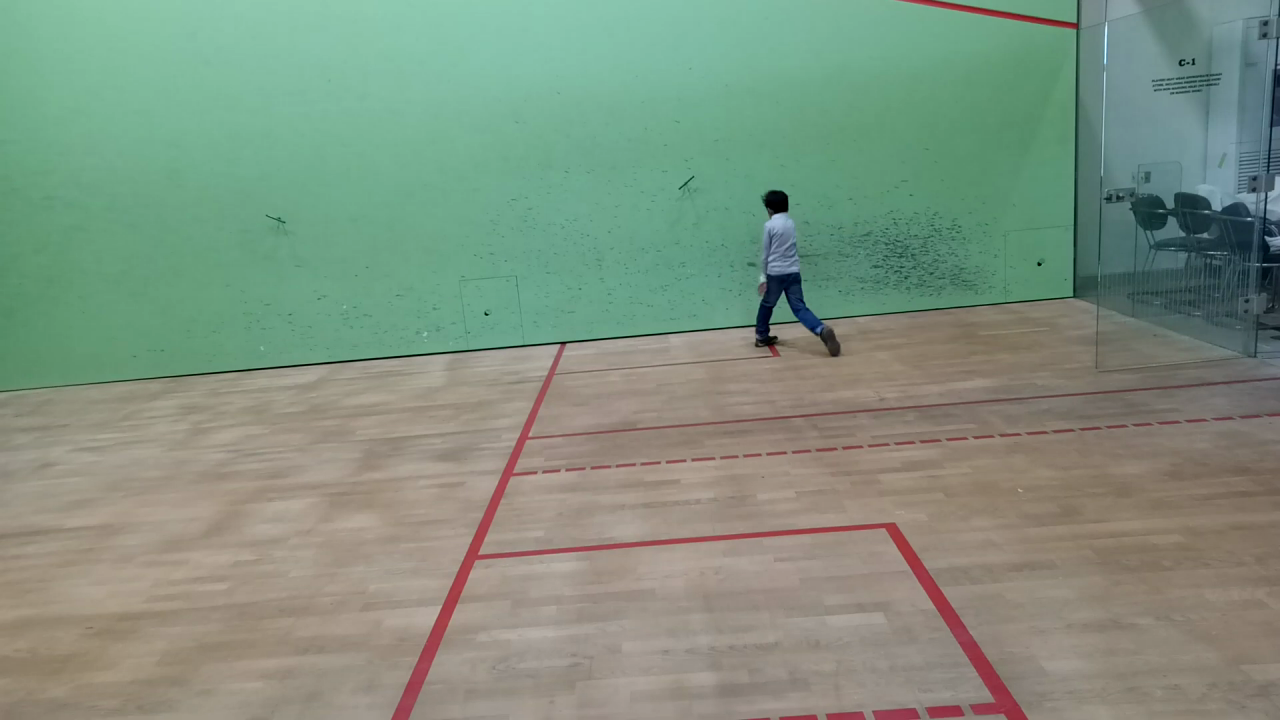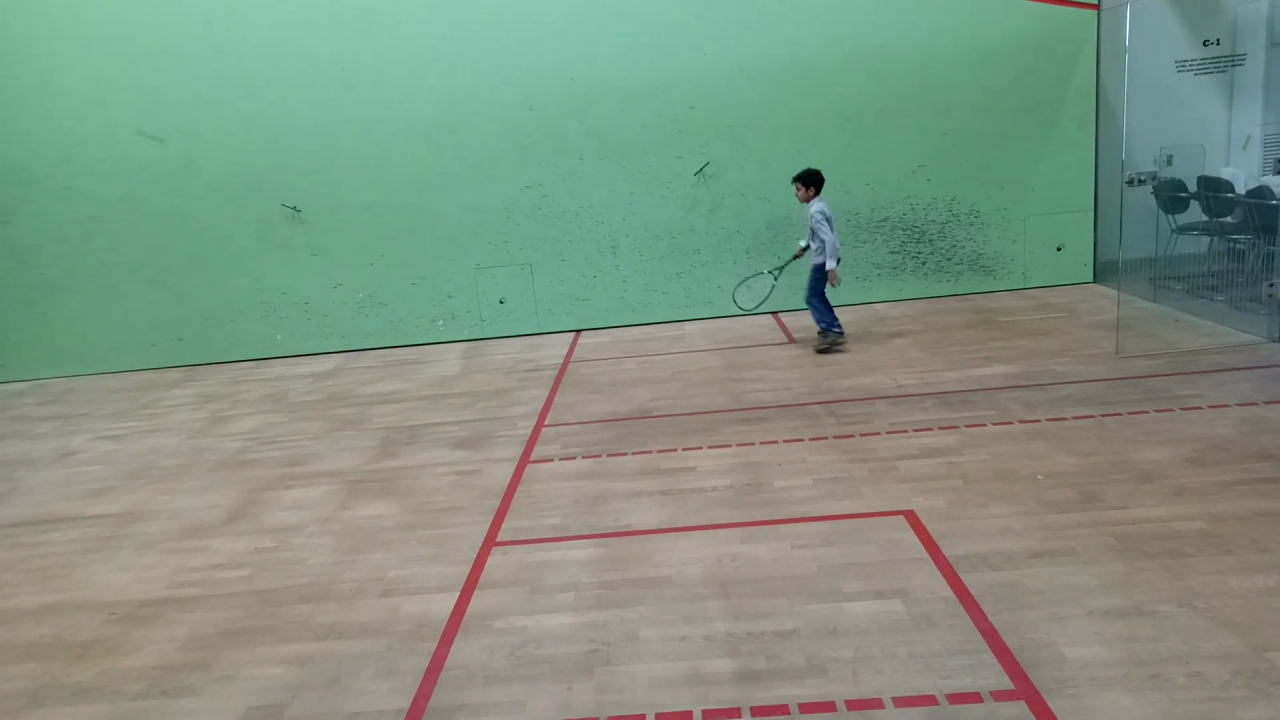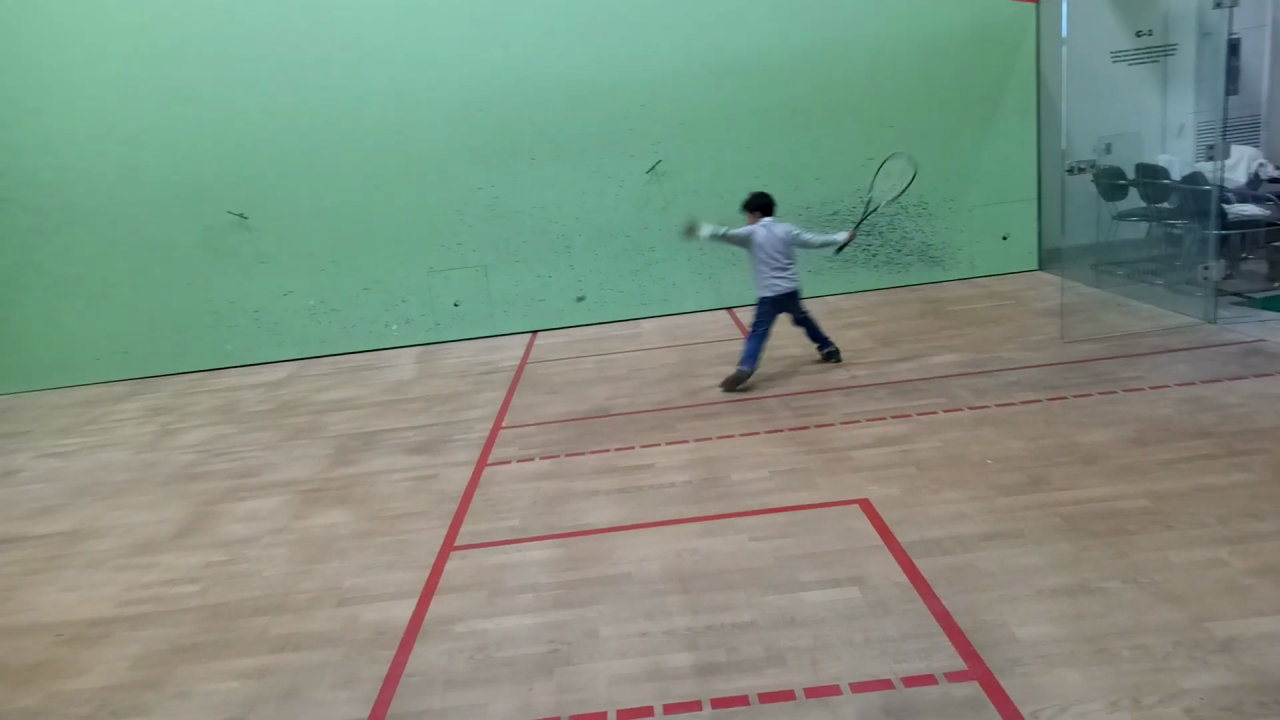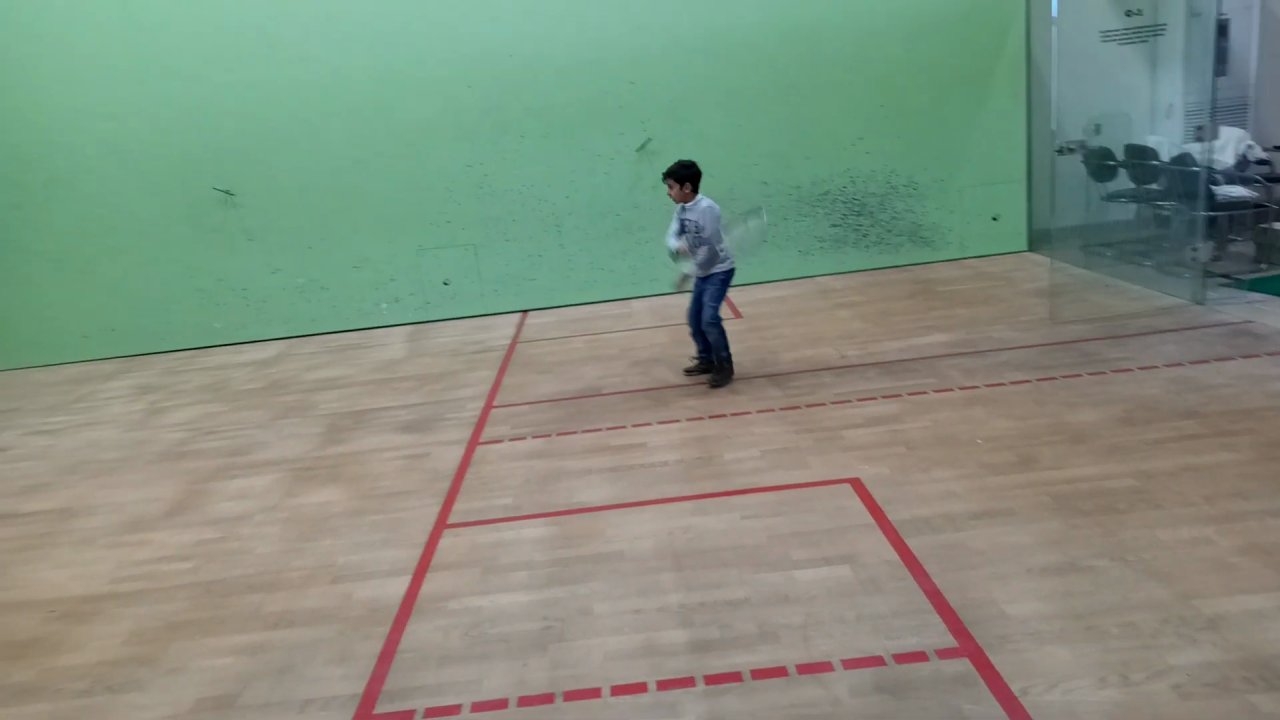
dt=0.7s
person 1, frame 1
left shoulder: (769, 226)
right shoulder: (792, 224)
left elbow: (765, 254)
left wrist: (763, 278)
left hip: (776, 274)
right hip: (793, 273)
left knee: (767, 305)
right knee: (800, 308)
right ankle: (822, 330)
person 1, frame 2
left shoulder: (815, 212)
right shoulder: (818, 207)
left elbow: (829, 239)
left wrist: (831, 268)
right wrist: (803, 245)
left hip: (823, 261)
right hip: (826, 260)
left knee: (813, 298)
right knee: (817, 295)
left ankle: (833, 332)
right ankle: (830, 328)
person 1, frame 3
left shoulder: (751, 233)
right shoulder: (786, 230)
left elbow: (726, 235)
right elbow: (814, 240)
right wrist: (843, 237)
left hip: (769, 295)
right hip: (790, 290)
left knee: (757, 333)
right knee: (803, 319)
left ankle: (745, 369)
right ankle: (829, 349)
person 1, frame 4
left shoulder: (707, 208)
right shoulder: (681, 210)
left elbow: (710, 247)
right elbow: (671, 237)
left wrist: (689, 272)
right wrist: (678, 246)
left hip: (718, 270)
right hip: (703, 272)
left knee: (709, 319)
right knee: (695, 319)
left ankle: (723, 364)
right ankle: (707, 360)
